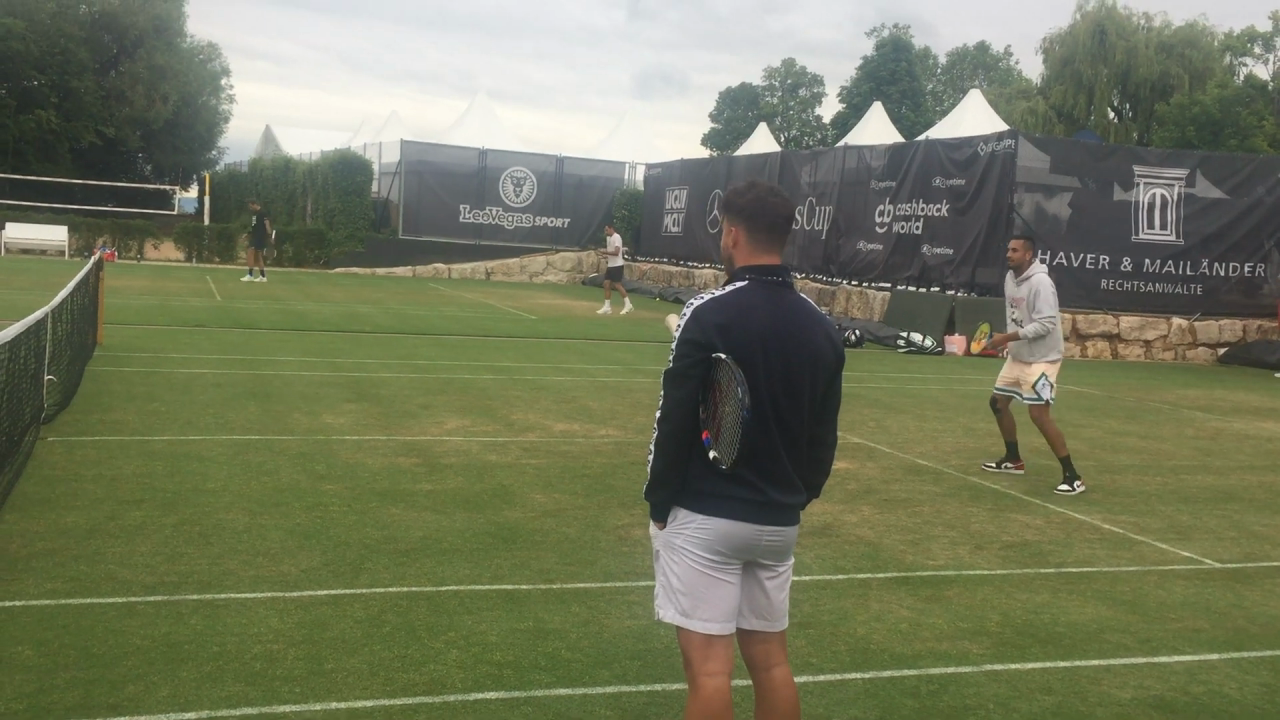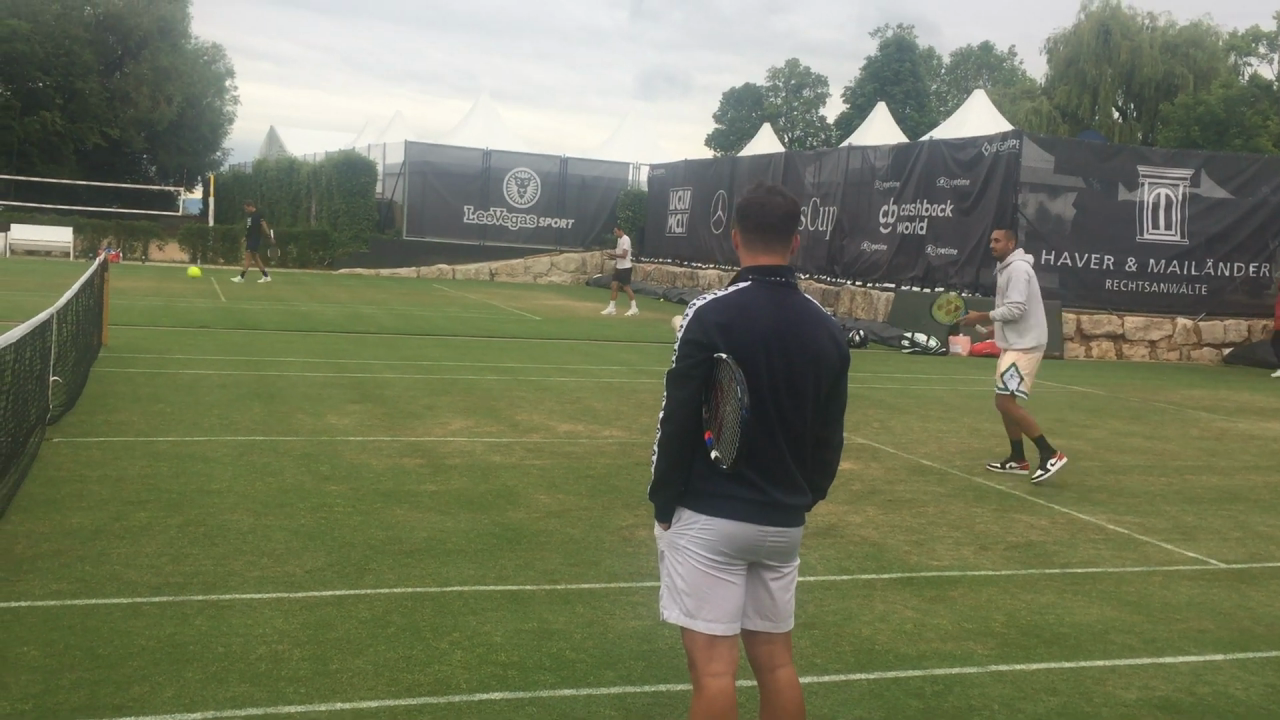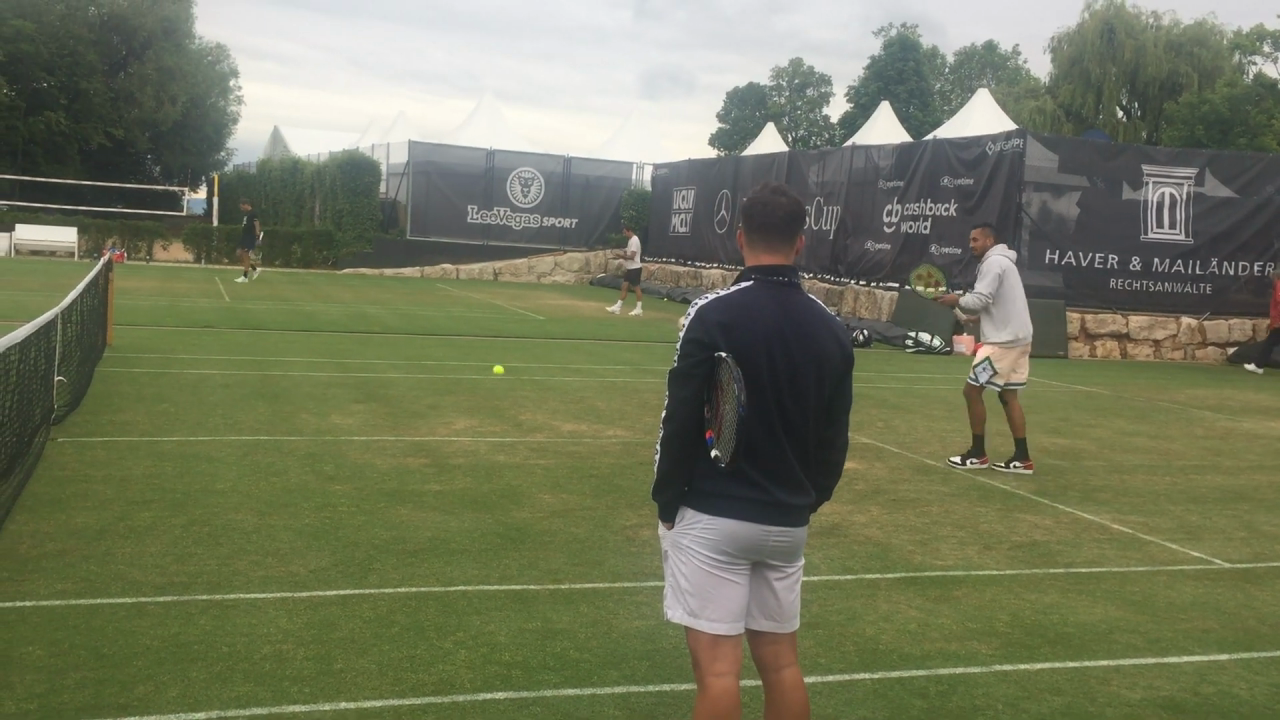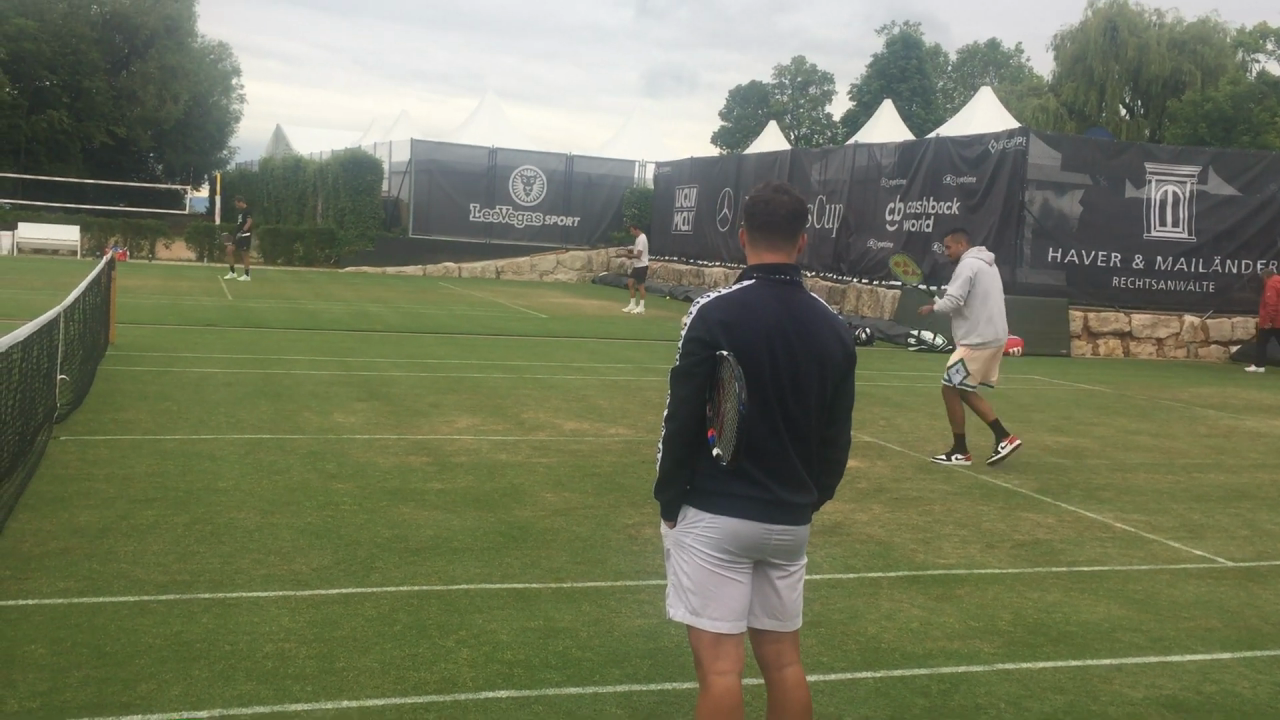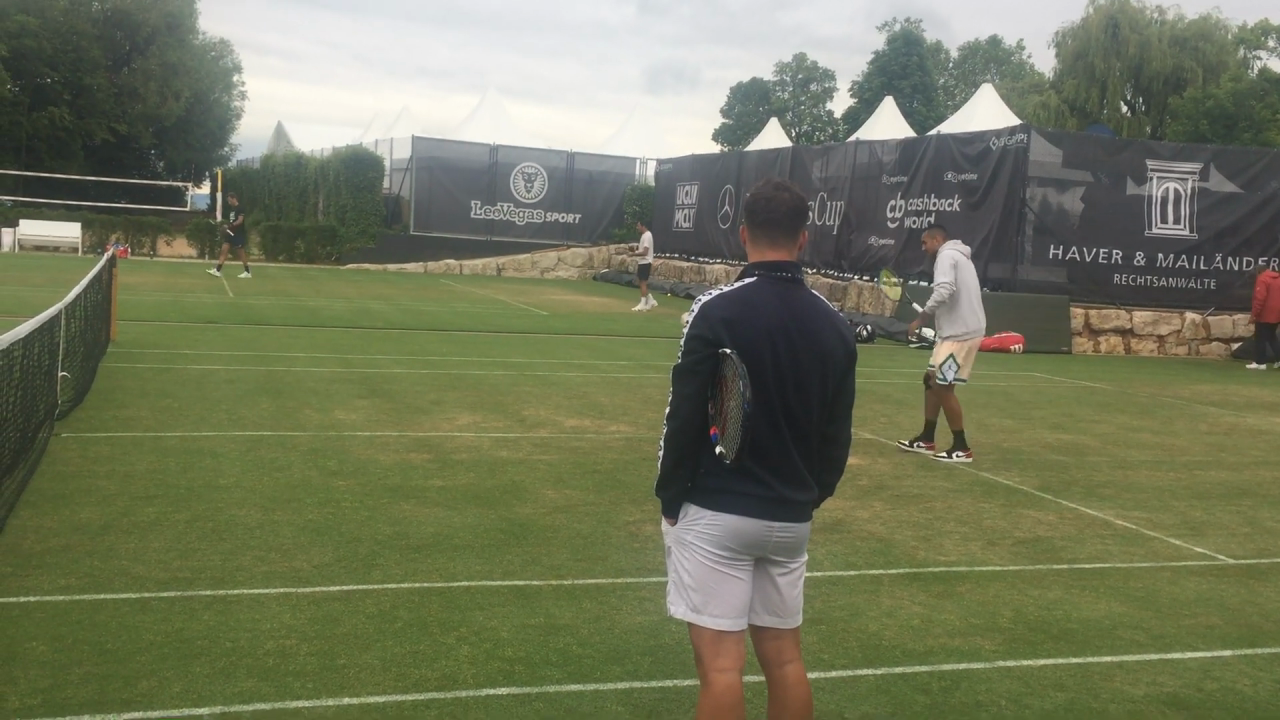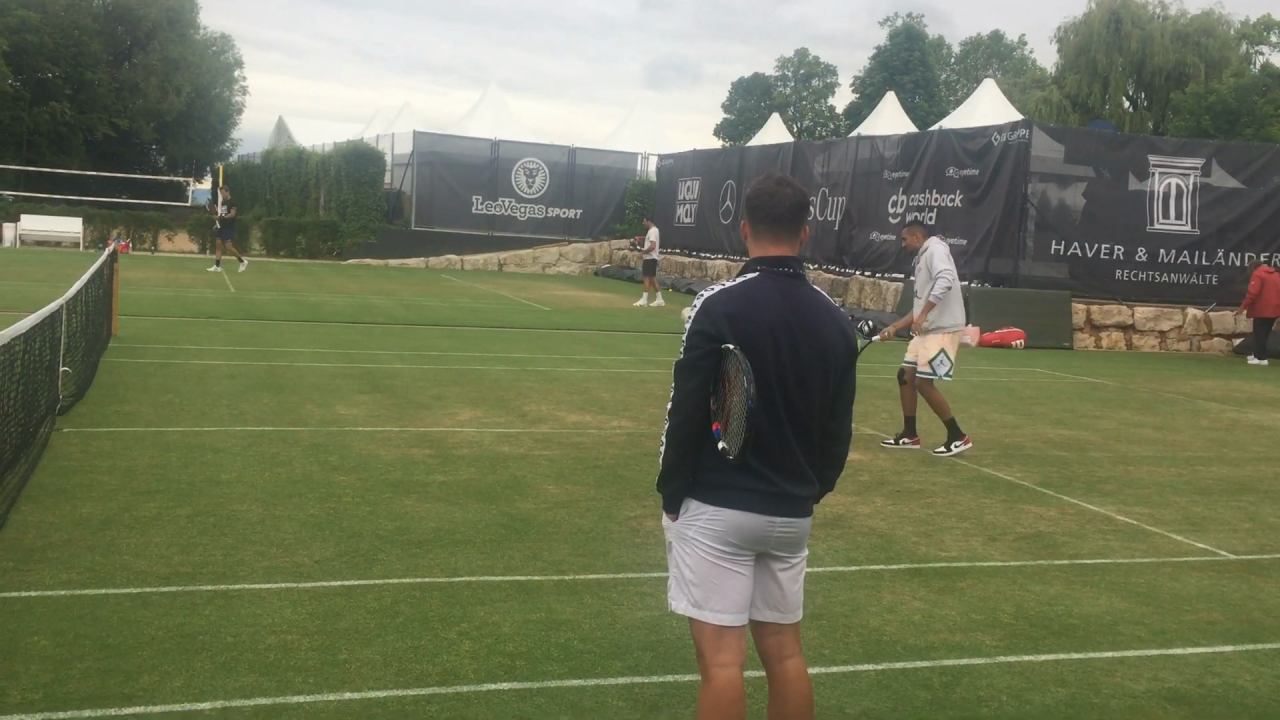
dt=0.2s
person 1, frame 1
left shoulder: (710, 314)
right shoulder: (821, 328)
left elbow: (675, 420)
right elbow: (824, 436)
left wrist: (659, 502)
left hip: (704, 517)
right hip: (778, 522)
left knee: (708, 665)
right knee: (770, 659)
person 1, frame 2
left shoulder: (712, 315)
right shoulder: (826, 328)
left elbow: (679, 420)
right elbow: (830, 437)
left wrist: (663, 502)
left hip: (709, 517)
right hip: (783, 522)
left knee: (713, 665)
right knee: (775, 659)
person 1, frame 3
left shoulder: (714, 314)
right shoulder: (831, 329)
left elbow: (681, 420)
right elbow: (835, 439)
left wrist: (666, 501)
left hip: (712, 517)
right hip: (787, 523)
left knee: (716, 666)
right knee: (780, 660)
person 1, frame 4
left shoulder: (716, 312)
right shoulder: (833, 328)
left elbow: (682, 419)
right elbow: (837, 437)
left wrist: (668, 500)
left hip: (715, 516)
right hip: (790, 522)
left knee: (719, 666)
right knee: (784, 659)
person 1, frame 5
left shoulder: (718, 310)
right shoulder: (834, 325)
left elbow: (684, 417)
right elbow: (838, 435)
left wrist: (670, 498)
left hip: (716, 513)
right hip: (790, 519)
left knee: (720, 663)
right knee: (784, 656)
person 1, frame 6
left shoulder: (720, 305)
right shoulder: (834, 319)
left elbow: (686, 412)
right elbow: (838, 430)
left wrist: (671, 494)
left hip: (717, 509)
right hip: (792, 514)
left knee: (721, 658)
right knee: (785, 651)
person 2, frame 1
left shoulder: (1040, 283)
right shoulder: (1010, 278)
left elbow: (1044, 325)
left wrist: (1007, 337)
right wrist: (1004, 339)
left hip: (1042, 359)
right hip: (1018, 357)
left knee: (1040, 415)
right knee: (998, 402)
left ankle: (1071, 475)
right ankle: (1013, 458)
person 2, frame 2
left shoulder: (1018, 269)
right shoulder: (1005, 268)
left elbow: (1014, 309)
left wrist: (982, 317)
right wrist: (991, 324)
left hip: (1024, 347)
right hip: (1016, 345)
left knee: (1005, 403)
right knee: (1007, 401)
left ankle: (1051, 454)
right ankle: (1017, 459)
person 2, frame 3
left shoulder: (993, 262)
right shoulder: (1002, 261)
left elbow: (979, 298)
left wrist: (954, 300)
right wrist: (968, 311)
left hip: (1001, 340)
right hip: (1017, 338)
left knee: (972, 390)
right knee: (1008, 396)
left ankle: (977, 453)
right ankle: (1022, 458)
person 2, frame 4
left shoulder: (967, 265)
right shoulder: (986, 264)
left elbow: (952, 301)
left wrist: (931, 308)
right wrist: (952, 314)
left hip: (977, 342)
right hip: (993, 339)
left knee: (950, 391)
right knee: (966, 392)
left ankle: (960, 451)
right ankle: (1004, 438)
person 2, frame 5
left shoulder: (947, 256)
right shoulder: (958, 257)
left elbow: (943, 292)
left wrist: (921, 318)
right wrist: (928, 317)
left hip: (959, 335)
right hip: (954, 333)
left knee: (943, 388)
right knee: (931, 381)
left ankle: (961, 448)
right ankle: (926, 439)
person 2, frame 6
left shoulder: (935, 250)
right shoulder: (919, 263)
left elbow: (946, 280)
left wrist: (922, 314)
right wrist: (894, 328)
left hip: (943, 329)
right hip: (926, 331)
left knee: (924, 383)
right knee: (905, 376)
left ankle: (958, 436)
right ankle: (910, 434)
